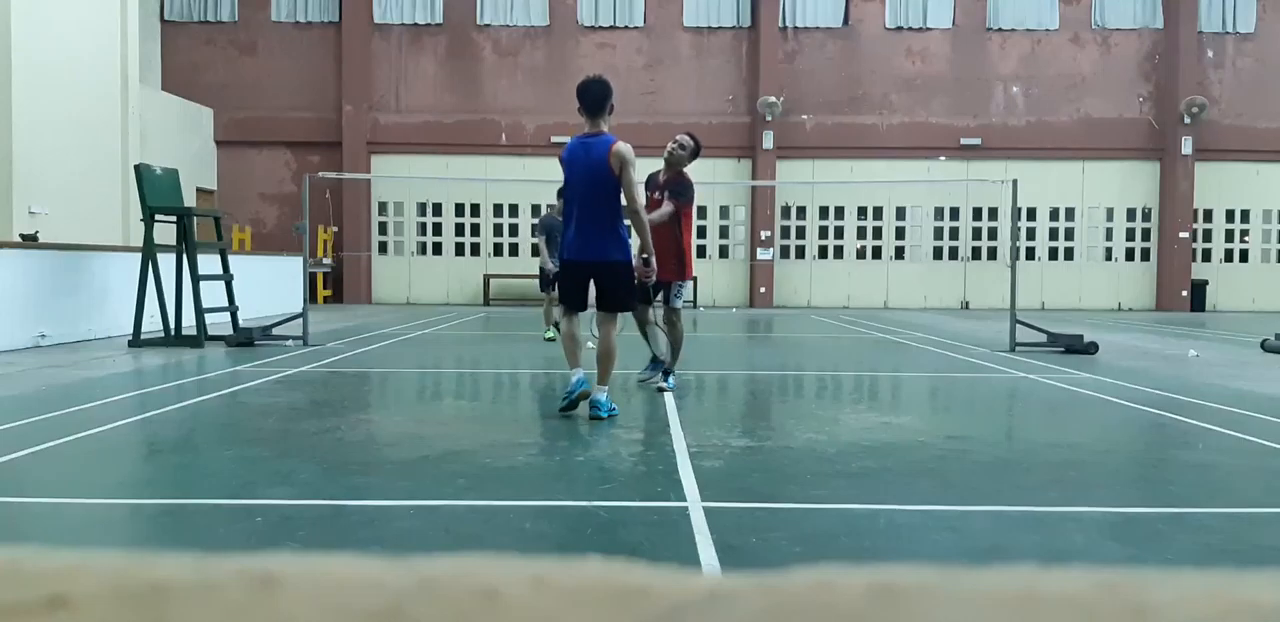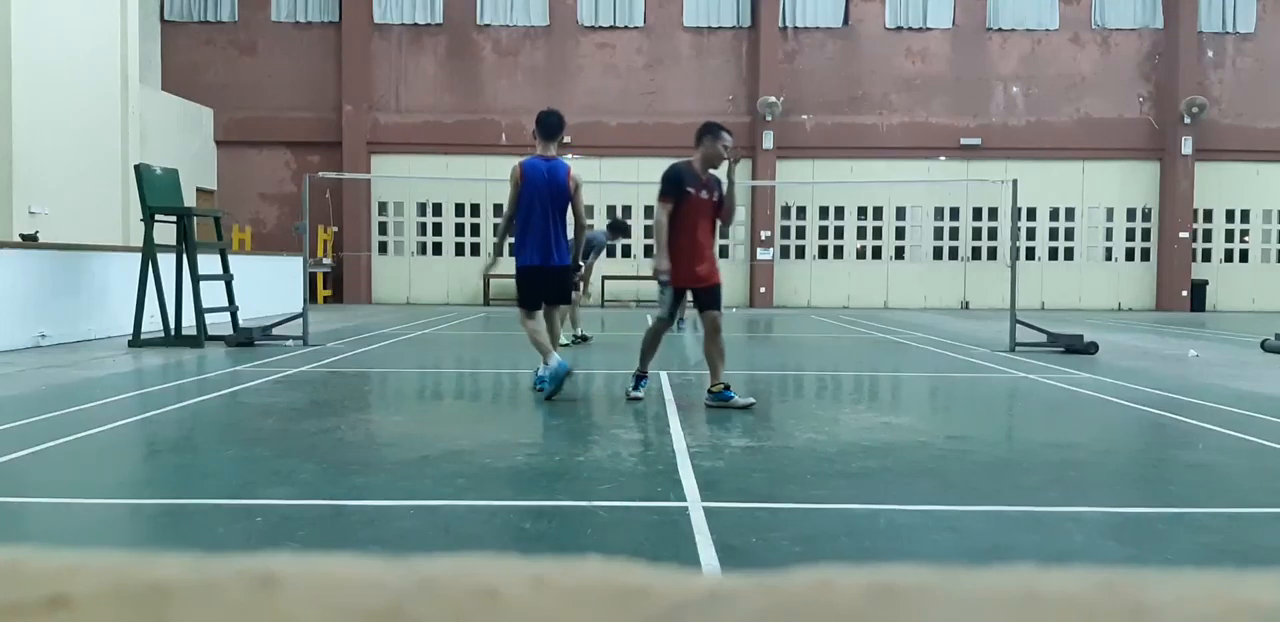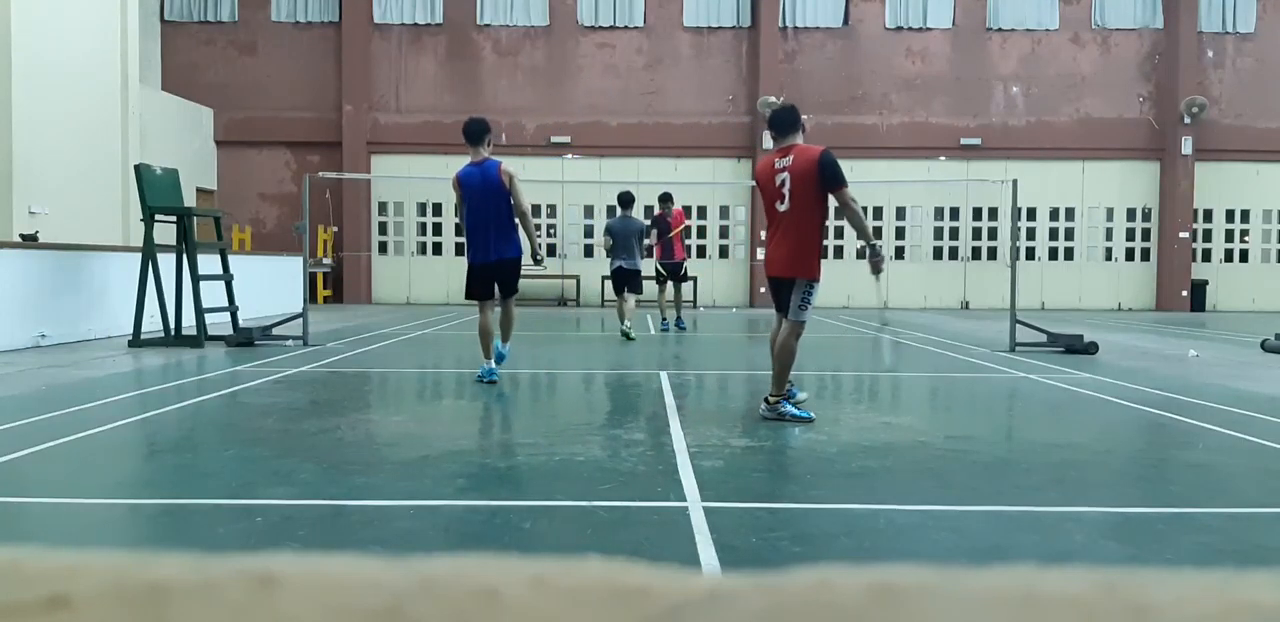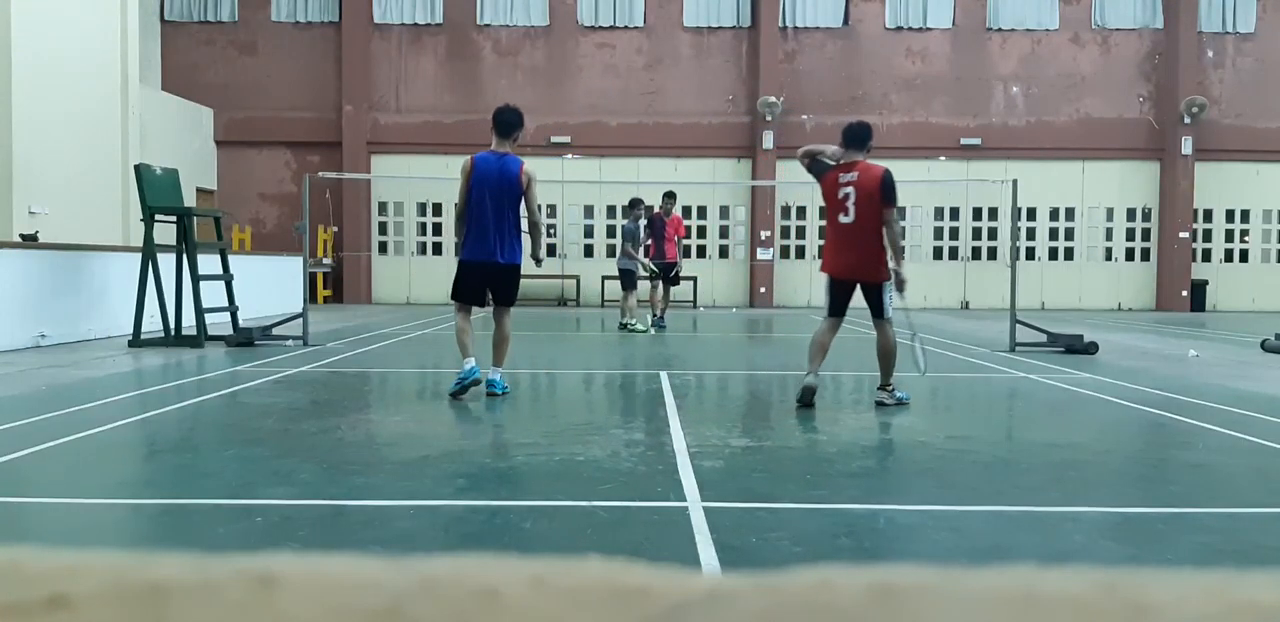
dt=1s
person 1, frame 1
left shoulder: (567, 153)
right shoulder: (620, 151)
right elbow: (634, 208)
right wrist: (649, 254)
left hip: (573, 252)
right hip: (612, 253)
left knee: (569, 316)
right knee: (607, 323)
left ankle: (577, 379)
right ankle: (601, 397)
person 1, frame 2
left shoulder: (521, 170)
right shoulder: (571, 175)
left elbow: (509, 217)
right elbow: (581, 223)
left wrist: (495, 254)
right wrist: (576, 259)
left hip: (529, 258)
right hip: (560, 259)
left knee: (530, 317)
right knee: (551, 314)
left ankle: (555, 363)
right ankle: (545, 372)
person 1, frame 3
left shoulder: (459, 178)
right shoulder: (504, 171)
right elbow: (522, 211)
right wrist: (534, 246)
left hip: (478, 254)
right hip: (508, 251)
left knee: (485, 309)
right knee: (507, 301)
left ankle: (489, 367)
right ankle: (503, 348)
person 1, frame 4
left shoulder: (471, 164)
right shoulder: (524, 171)
left elbow: (461, 210)
right elbow: (534, 218)
left wrist: (465, 242)
right wrist: (536, 251)
left hip: (474, 254)
right hip: (508, 257)
left knee: (463, 311)
right knee: (502, 315)
left ankle: (470, 366)
right ankle: (495, 377)
person 2, frame 1
left shoulder: (682, 183)
right shoulder: (652, 178)
left elbow: (664, 214)
left hip: (675, 262)
right hip: (653, 260)
left knee: (672, 315)
right knee: (639, 309)
left ankle: (669, 371)
right ankle: (657, 358)
person 2, frame 2
left shoulder: (715, 182)
right shoulder: (677, 173)
left elbow: (726, 220)
right elbow: (662, 215)
left wrist: (731, 180)
right wrist: (661, 255)
left hip: (707, 269)
right hip: (679, 268)
left knee: (714, 324)
right knee: (663, 323)
left ankle: (718, 389)
right ankle: (640, 375)
person 2, frame 3
left shoulder: (762, 166)
right shoulder: (820, 157)
right elbow: (848, 204)
right wrist: (872, 245)
left hip: (774, 259)
right hip: (802, 260)
left knee: (783, 323)
right knee: (793, 326)
left ankle: (783, 388)
right ankle: (774, 400)
person 2, frame 4
left shoulder: (828, 173)
right shoulder: (881, 175)
left elbow: (802, 154)
right elbow: (890, 223)
left wrist: (825, 150)
right wrist: (898, 265)
left hip: (837, 266)
right hip: (873, 266)
left knee: (830, 323)
right knee: (883, 325)
left ankle: (811, 376)
right ankle: (886, 389)
